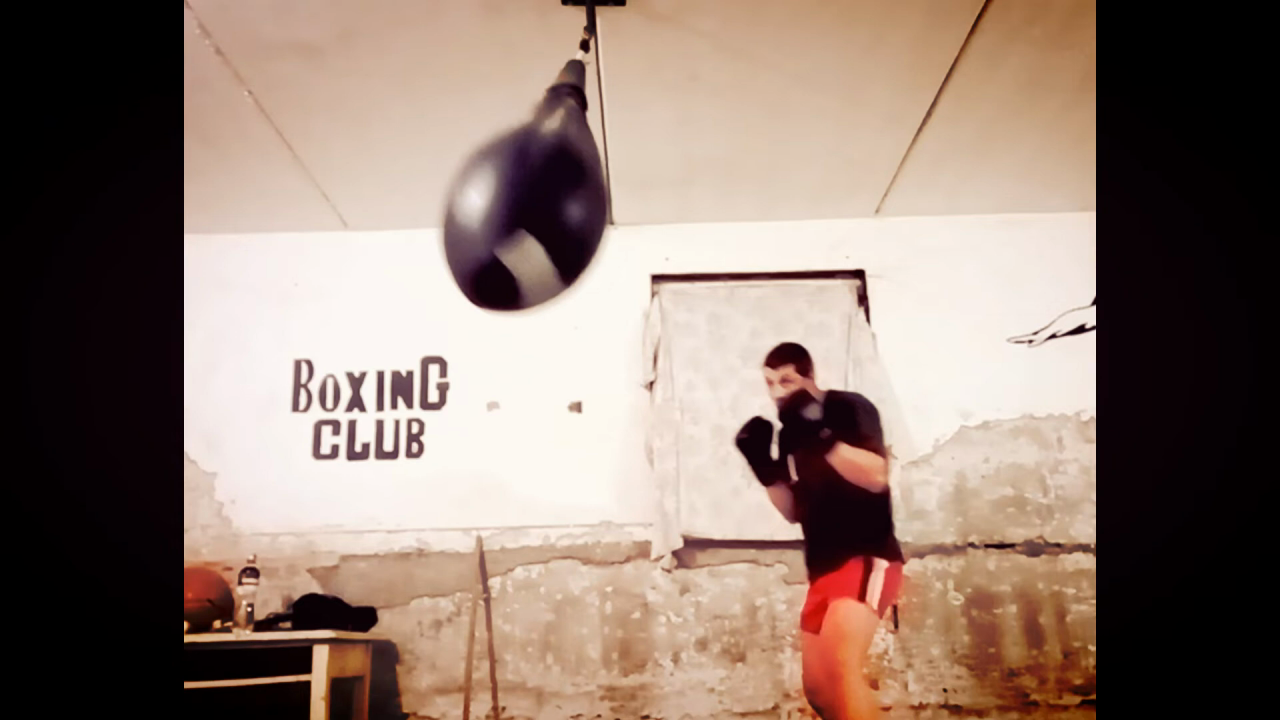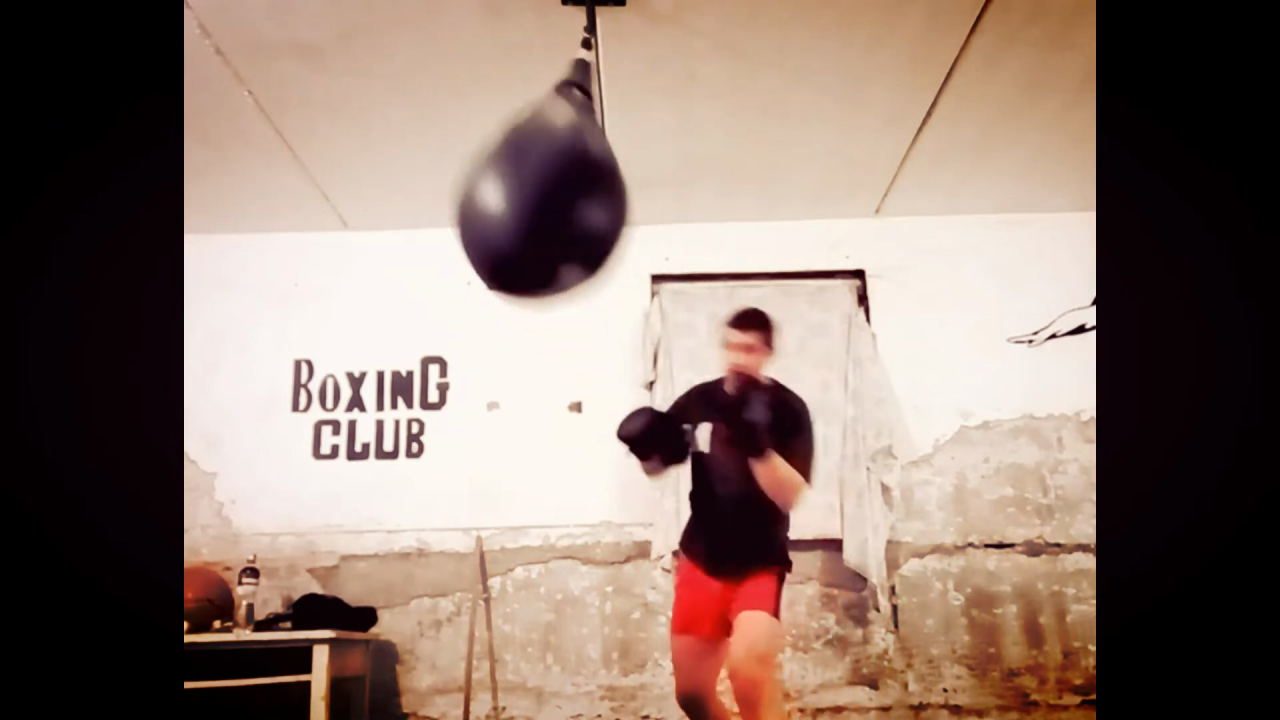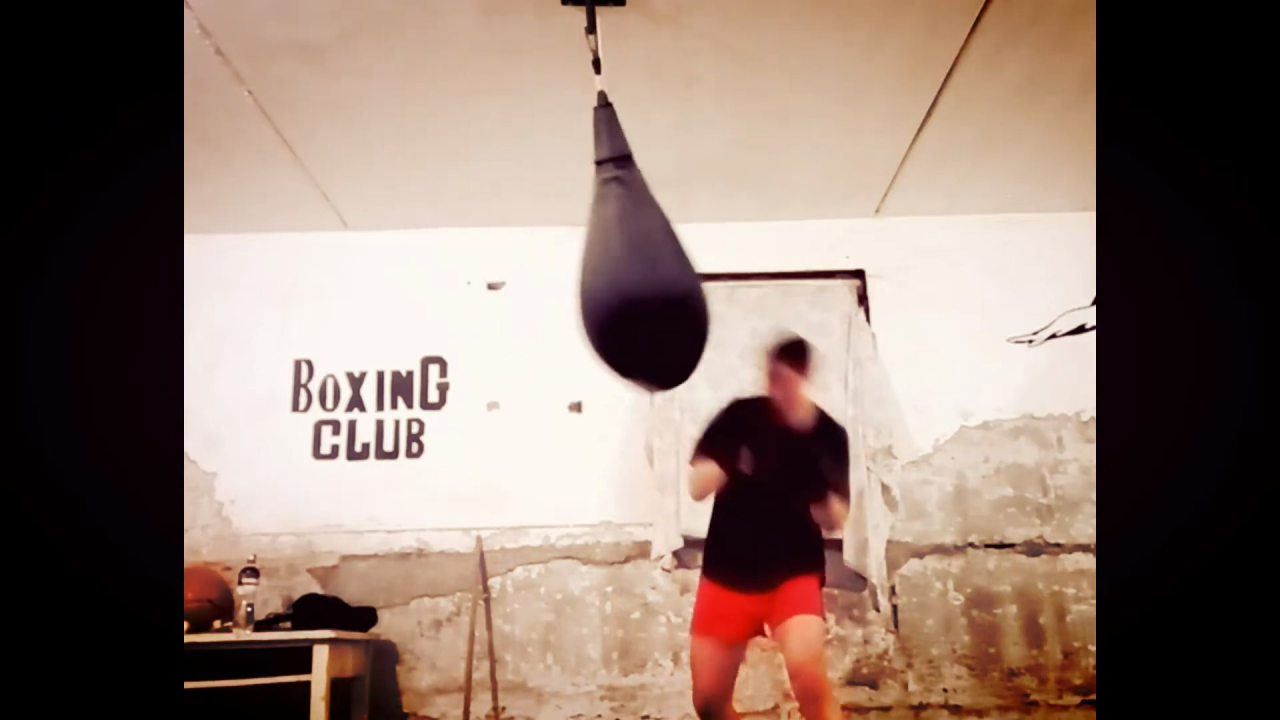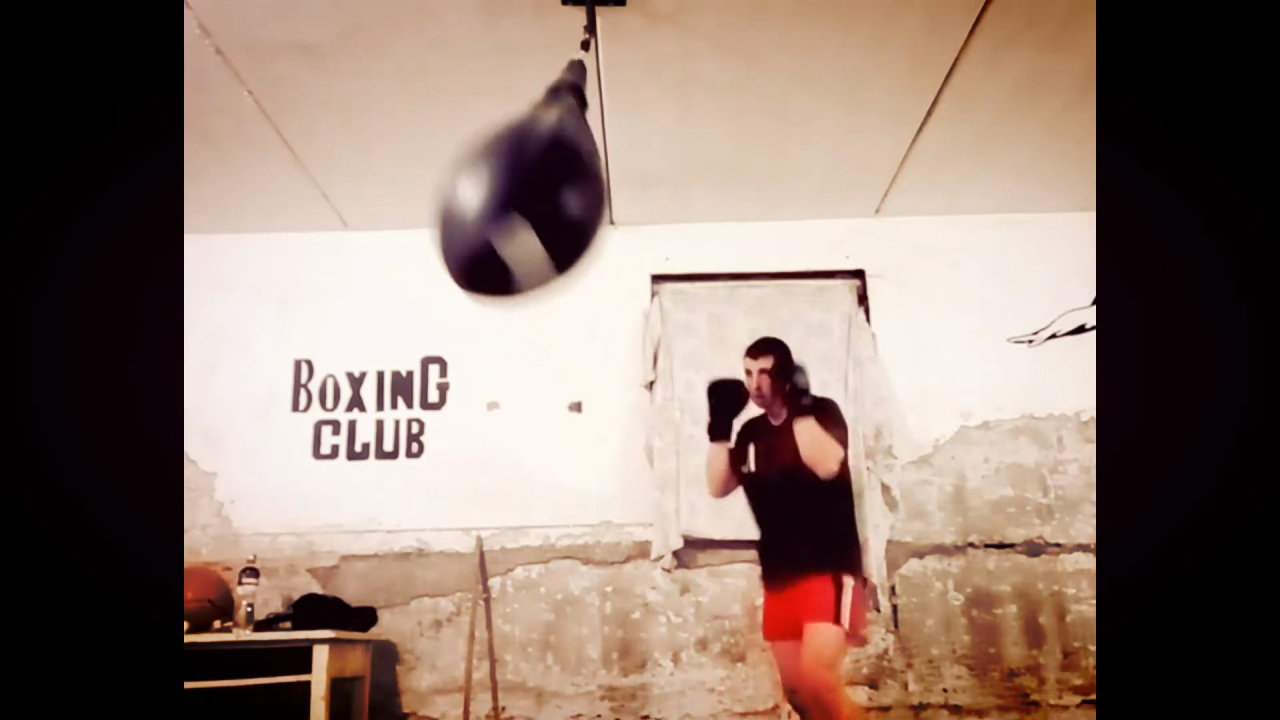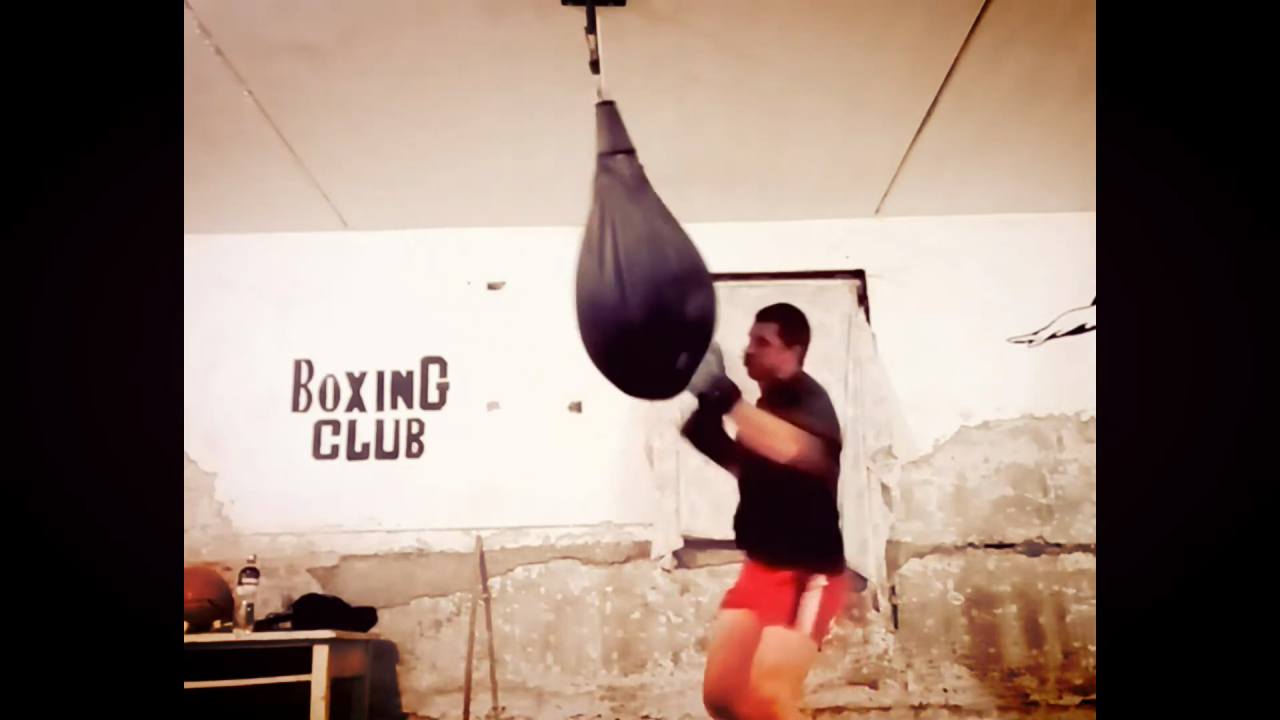
dt=1s
person 1, frame 1
left shoulder: (852, 410)
right shoulder: (790, 434)
left elbow: (876, 476)
right elbow: (794, 511)
left wrist: (822, 436)
right wrist: (762, 464)
left hip: (868, 560)
right hip: (824, 569)
left knee: (841, 663)
right knee: (818, 689)
person 1, frame 2
left shoulder: (788, 410)
right shoulder: (700, 400)
left elbow: (789, 496)
right elbow: (659, 466)
left wrist: (758, 442)
right wrist: (646, 444)
left hip: (760, 566)
right hip: (700, 564)
left knee: (750, 674)
person 1, frame 3
left shoulder: (830, 438)
right shoulder: (740, 416)
left elbow: (835, 520)
right elbow: (695, 485)
left wrist: (817, 488)
right wrist: (725, 458)
left hip: (791, 575)
right hip: (726, 575)
left knee: (807, 677)
person 1, frame 4
left shoulder: (820, 411)
right shoulder: (752, 430)
left elbow: (827, 464)
right elbow: (717, 486)
left wrist: (799, 404)
right wrist: (719, 425)
left hip: (829, 569)
right hip: (780, 573)
left knee: (819, 679)
right knee: (797, 688)
person 1, frame 5
left shoulder: (807, 397)
right shoulder: (766, 400)
left elbow: (786, 447)
left wrist: (724, 394)
right wrist: (708, 435)
left hip: (808, 570)
right hip: (763, 564)
